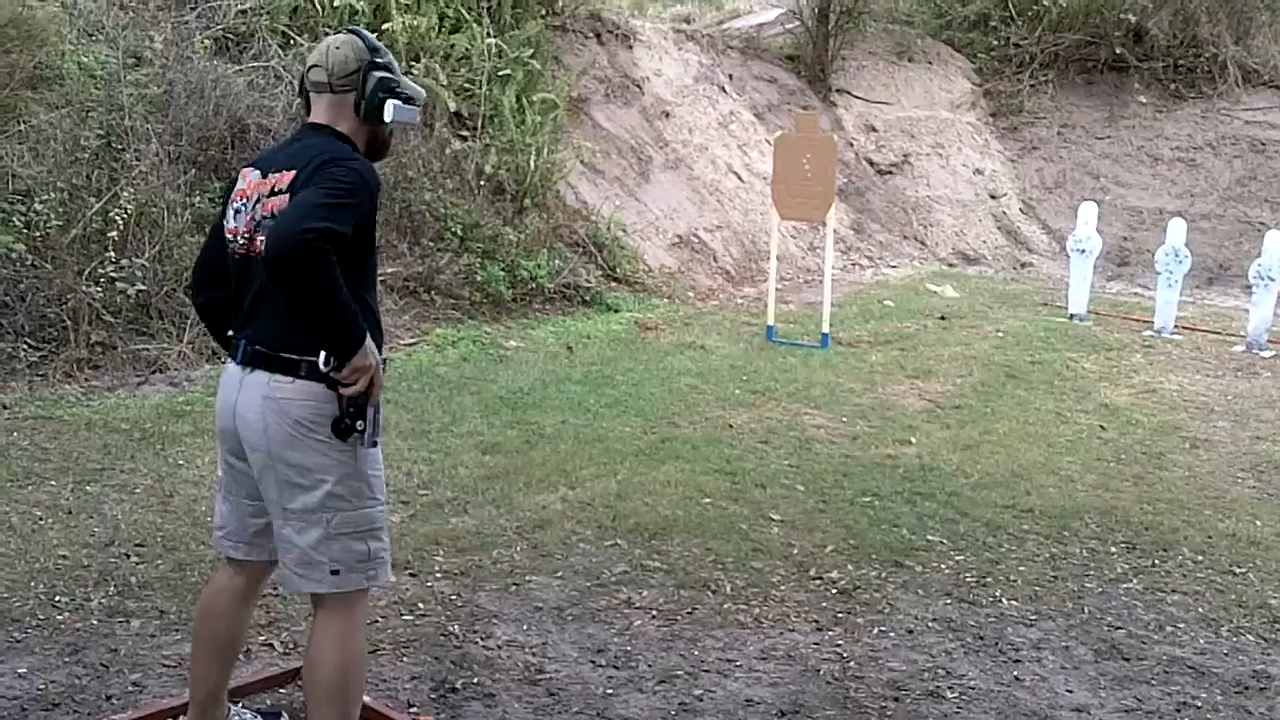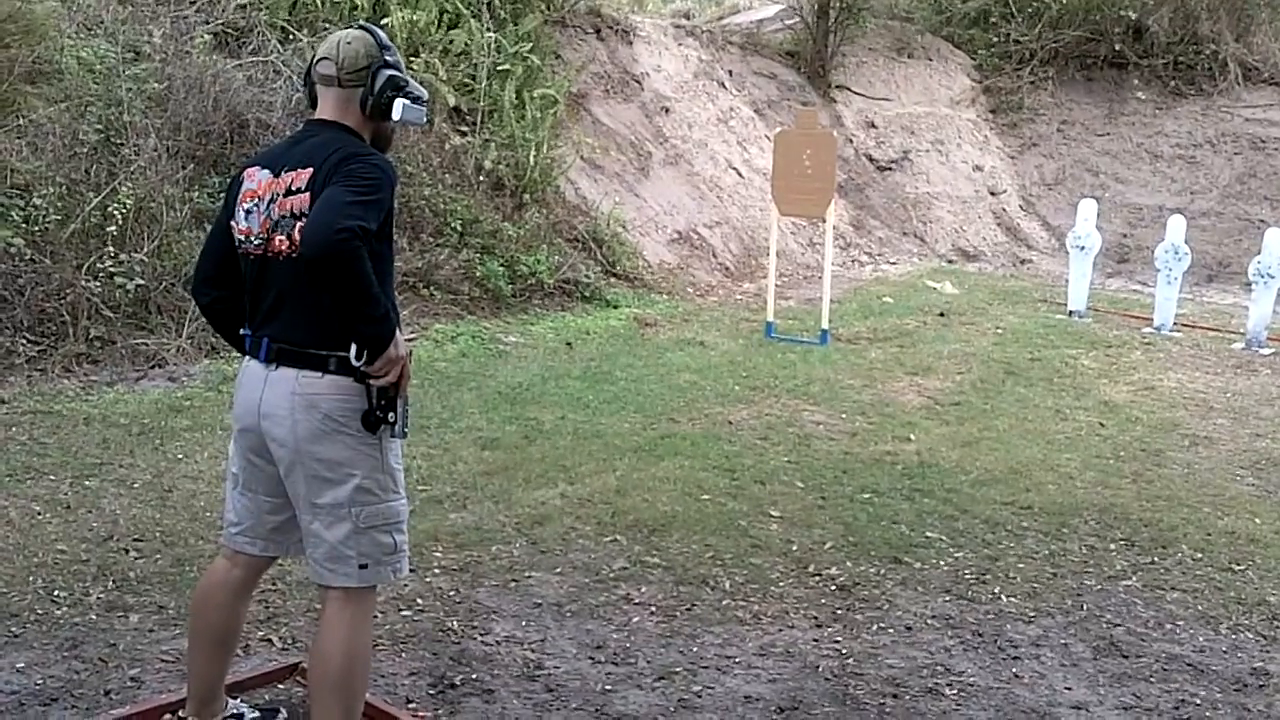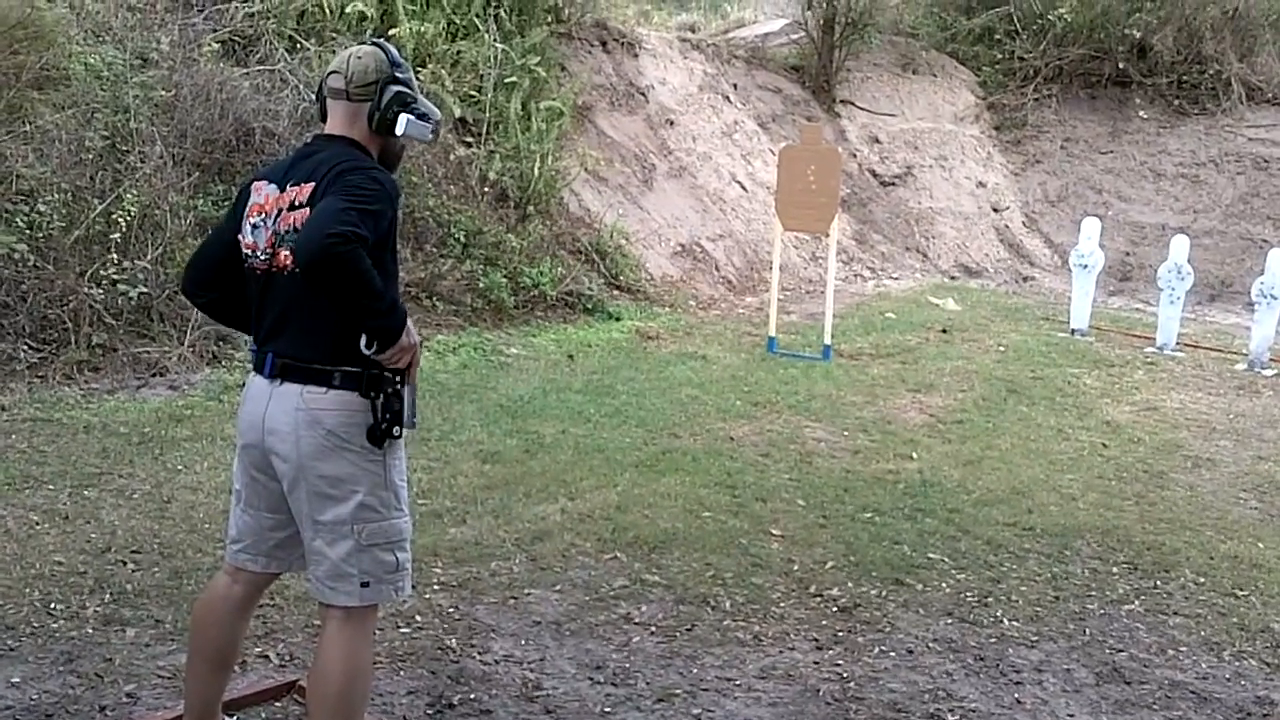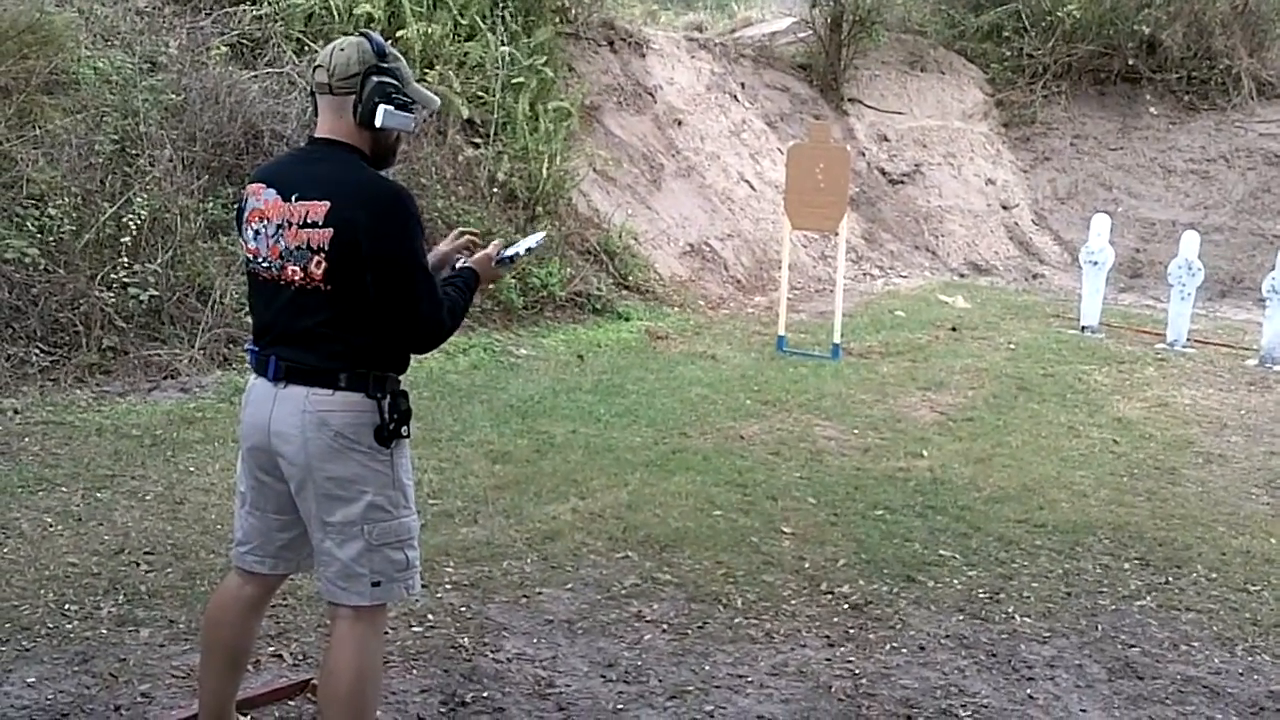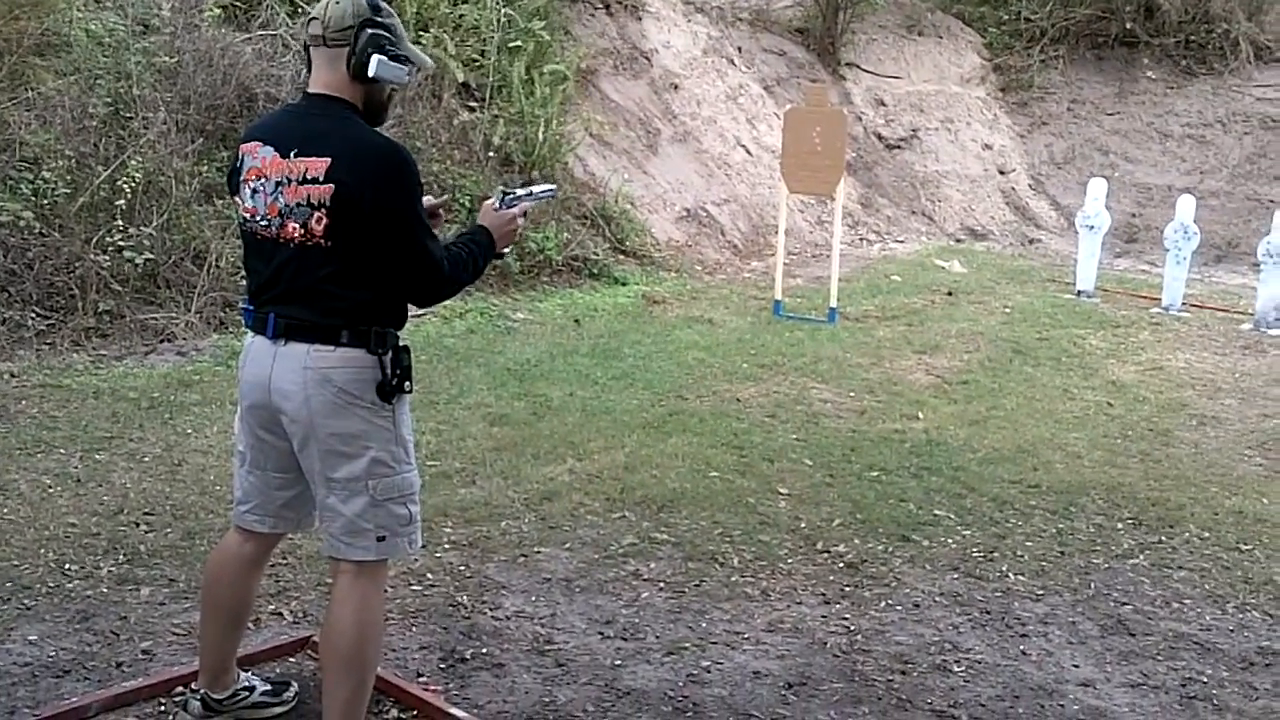
dt=1s
person 1, frame 1
left shoulder: (258, 169)
right shoulder: (347, 170)
left elbow: (208, 285)
right elbow: (295, 244)
right wrist: (354, 341)
left hip: (241, 388)
right hip: (312, 403)
left knee: (241, 564)
right knee: (341, 593)
person 1, frame 2
left shoulder: (256, 170)
right shoulder: (364, 166)
left elbow: (211, 285)
right elbow: (331, 244)
right wrist: (382, 335)
left hip: (256, 386)
right hip: (333, 399)
left knee: (241, 555)
right knee: (349, 588)
person 1, frame 3
left shoulder: (265, 182)
right shoulder: (365, 178)
left elbow: (203, 282)
right elbow: (326, 248)
right wrist: (390, 324)
left hip: (263, 398)
right hip: (336, 414)
left knee: (242, 571)
right knee: (350, 605)
person 1, frame 4
left shoulder: (262, 186)
right shoulder: (379, 198)
right elbow: (419, 329)
left wrist: (426, 264)
right wrist: (467, 277)
left hip: (266, 399)
right hip: (343, 417)
left knee: (251, 573)
right knee: (359, 605)
person 1, frame 5
left shoulder: (254, 142)
right shoulder: (379, 158)
right elbow: (424, 282)
right wrist: (487, 237)
left hip: (264, 356)
right hip: (343, 373)
left knee: (251, 529)
right knee: (362, 561)
